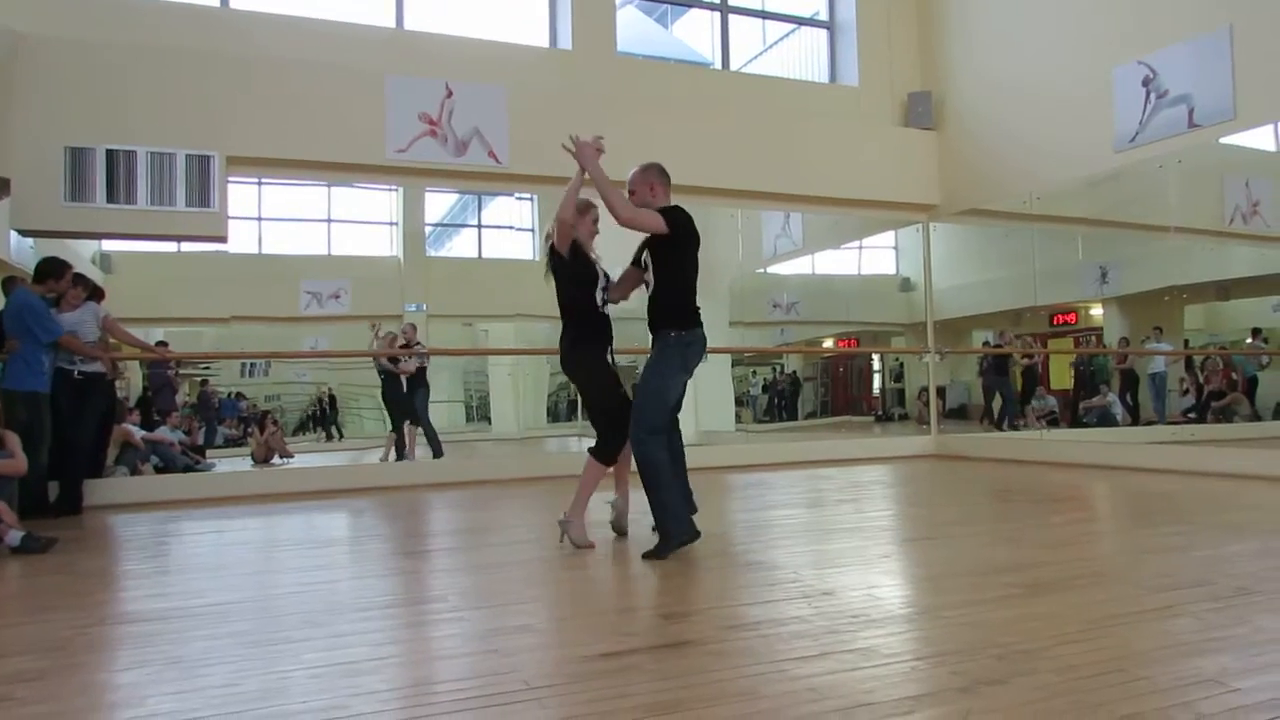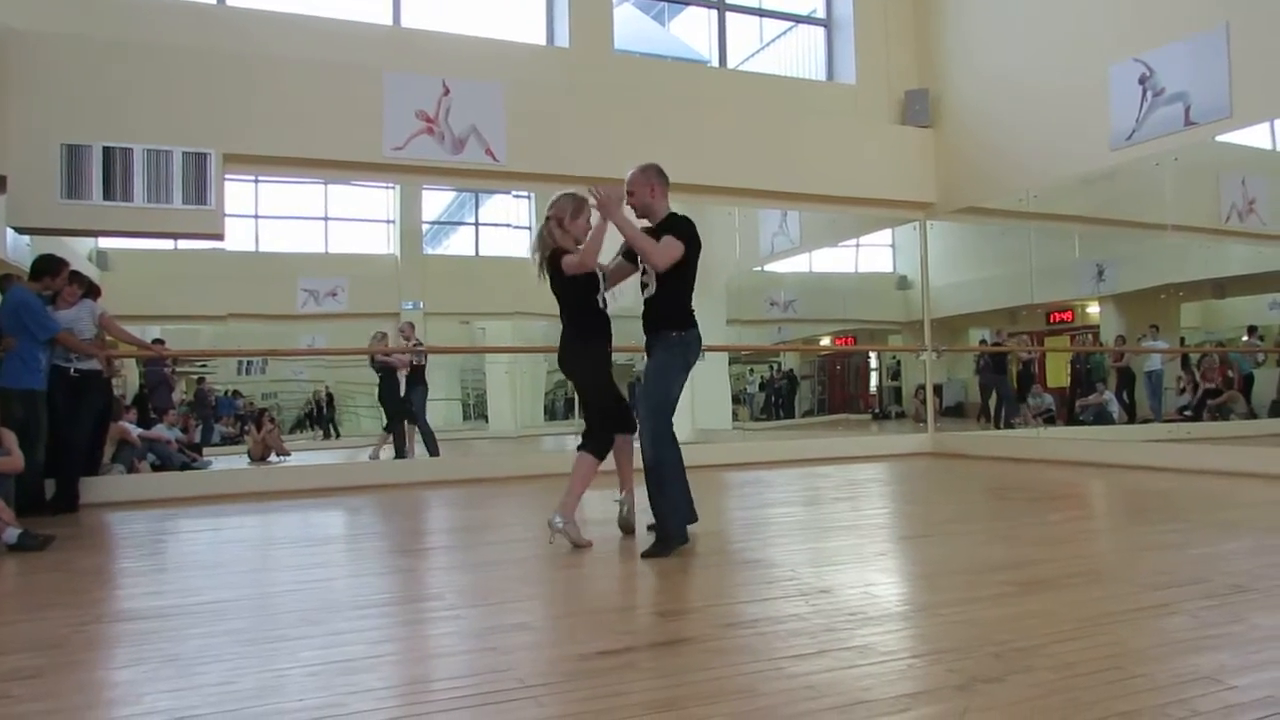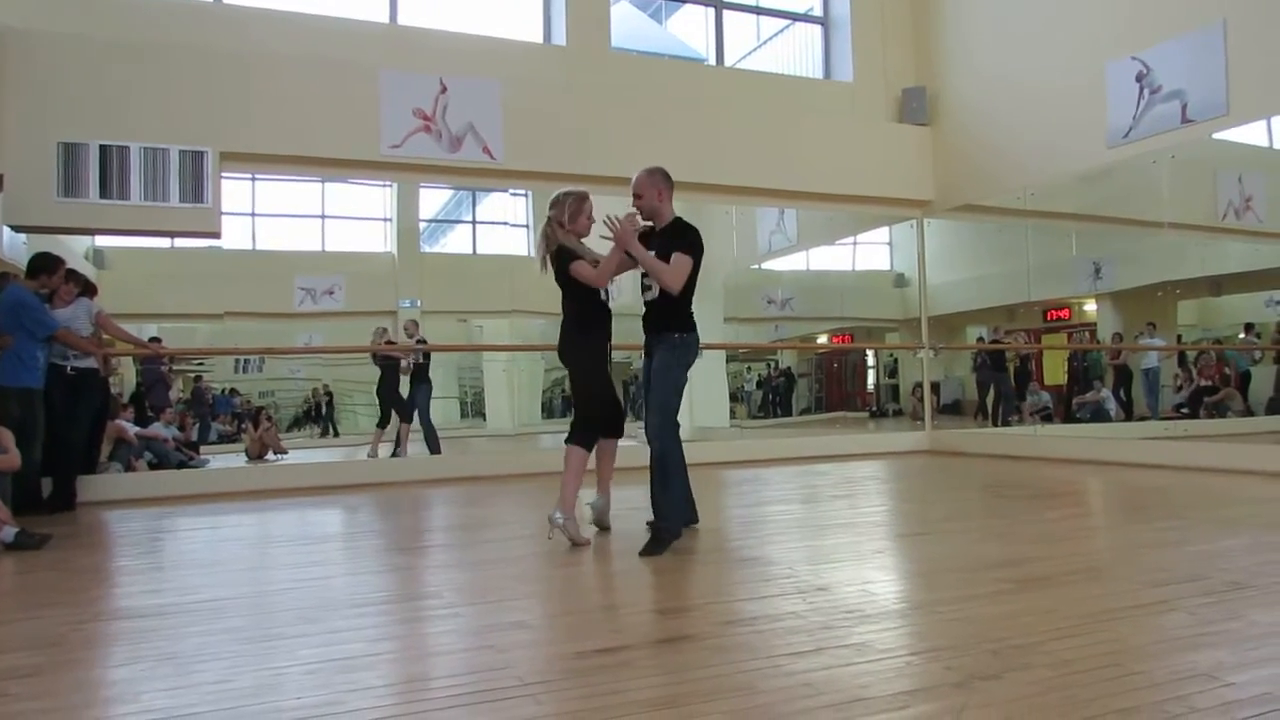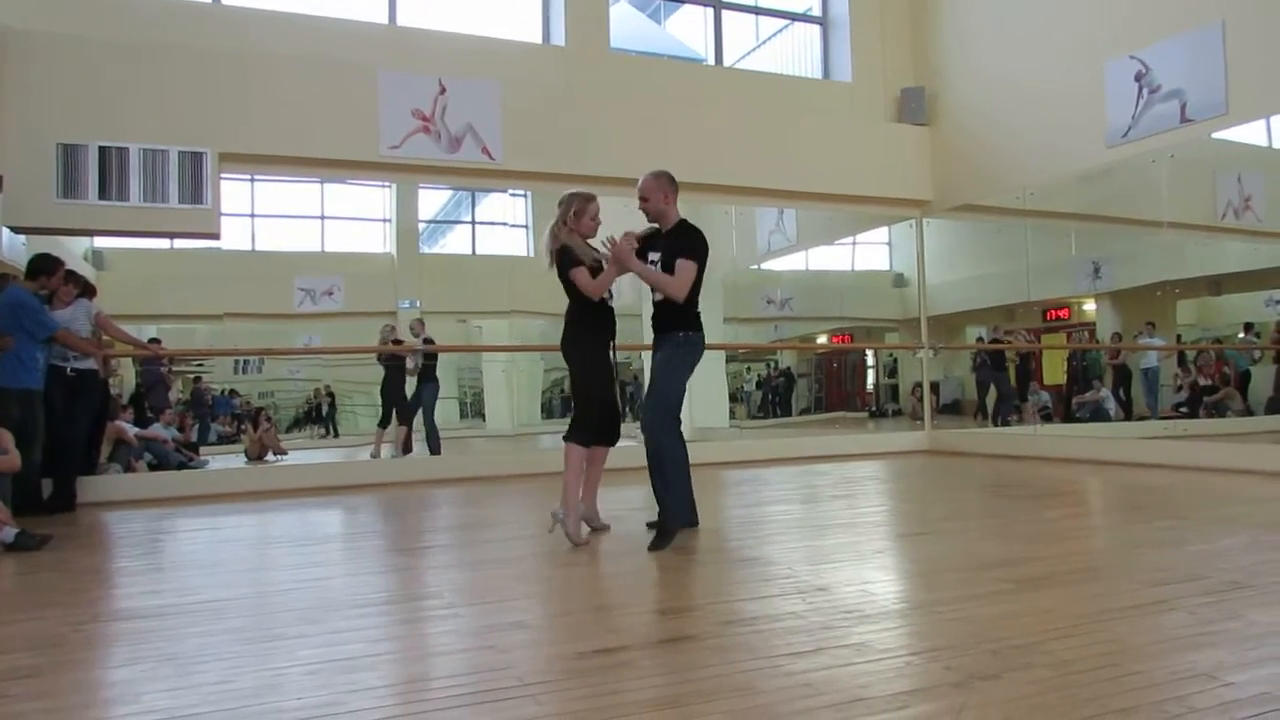
dt=0.2s
person 1, frame 1
left shoulder: (678, 220)
right shoulder: (652, 234)
left elbow: (623, 215)
right elbow: (619, 290)
left wrist: (591, 165)
left hip: (679, 339)
right hip: (671, 339)
left knee: (646, 428)
right knee: (663, 423)
left ankle: (677, 525)
right ankle: (679, 508)
person 1, frame 2
left shoulder: (682, 228)
right shoulder: (643, 237)
left elbow: (659, 261)
right elbow: (608, 279)
left wrist: (618, 219)
left hip: (677, 339)
right hip: (658, 339)
left knee: (654, 428)
right knee: (657, 427)
left ankle: (672, 527)
right ankle: (679, 510)
person 1, frame 3
left shoulder: (685, 235)
right shoulder: (647, 237)
left elbow: (674, 283)
left wrist: (633, 248)
left hip: (677, 340)
right hip: (655, 340)
left knee: (659, 426)
right knee: (661, 425)
left ankle: (668, 523)
right ankle: (681, 510)
person 1, frame 4
left shoulder: (690, 238)
right shoulder: (653, 239)
left elbow: (679, 291)
right elbow: (616, 261)
left wrist: (633, 263)
left hip: (683, 339)
right hip: (665, 339)
left knee: (655, 418)
right knee: (666, 422)
left ankle: (672, 511)
right ankle: (682, 510)
person 2, frame 1
left shoulder: (580, 257)
right shoulder: (563, 251)
left elbow: (612, 294)
right elbow: (563, 220)
right wrist: (581, 172)
left hip: (593, 354)
right hip: (583, 355)
left knee: (623, 422)
right knee: (612, 432)
left ankle: (622, 502)
right ankle: (574, 514)
person 2, frame 2
left shoulder: (573, 257)
right shoulder: (559, 257)
left elbow: (600, 279)
right elbow: (587, 261)
right wrist: (606, 218)
left hip: (590, 352)
right hip: (582, 353)
left knee: (620, 416)
right knee: (600, 429)
left ankle: (627, 499)
right ankle: (564, 515)
person 2, frame 3
left shoulder: (576, 250)
right shoulder: (563, 253)
left elbow: (603, 271)
right elbow: (598, 278)
left wrist: (623, 242)
right wrist: (621, 244)
left hip: (591, 344)
right hip: (581, 345)
left knee: (611, 415)
right knee: (587, 420)
left ankle: (602, 499)
right ankle: (565, 510)
person 2, frame 4
left shoulder: (586, 250)
right shoulder: (567, 252)
left elbow: (609, 268)
right elbow: (593, 290)
right wrist: (619, 261)
left hip: (597, 343)
right hip: (582, 343)
left knee: (608, 420)
right knee: (586, 418)
left ankle: (588, 504)
right ankle: (569, 507)
person 3, frame 1
left shoulder: (25, 297)
right shoulder: (30, 303)
left elbow: (50, 338)
right elbow: (65, 341)
right wrist: (100, 355)
left hip: (25, 383)
right hip: (28, 386)
left knee: (27, 447)
right knee: (34, 448)
left ankle: (30, 504)
right ankle: (32, 506)
person 3, frame 2
right shoulder: (26, 301)
left elbow: (48, 336)
right elbow: (62, 338)
right wrist: (96, 353)
right hip: (24, 383)
left knee: (22, 445)
right knee: (30, 445)
left ankle: (26, 502)
right ankle: (28, 504)
person 3, frame 3
right shoulder: (24, 299)
left elbow: (47, 334)
right elbow: (61, 335)
right wrist: (95, 351)
right hip: (22, 382)
right knee: (28, 444)
left ankle: (23, 501)
right ankle: (26, 503)
person 3, frame 4
right shoulder: (23, 300)
left elbow: (47, 334)
right elbow: (61, 336)
right wrist: (96, 352)
right knee: (27, 445)
left ankle: (23, 503)
right ankle: (26, 504)
person 4, frame 1
left shoulder: (93, 309)
left elbow: (119, 333)
left wrist: (151, 348)
left hip: (96, 381)
right hip: (64, 380)
left knee: (83, 438)
right knee: (65, 437)
left ankle: (69, 498)
right ankle: (70, 498)
person 4, frame 2
left shoulder: (89, 307)
left elbow: (116, 331)
left wrist: (148, 346)
left hip: (91, 379)
right hip: (60, 378)
left knee: (79, 436)
right knee: (61, 435)
left ankle: (65, 495)
right ankle: (66, 495)
person 4, frame 3
left shoulder: (86, 305)
left elbow: (112, 329)
left wrist: (146, 344)
left hip: (89, 377)
right hip: (57, 376)
left knee: (77, 434)
right knee: (58, 433)
left ankle: (62, 493)
right ankle: (63, 493)
person 4, frame 4
left shoulder: (85, 307)
left elbow: (112, 330)
left wrist: (145, 345)
left hip: (87, 378)
right hip: (57, 378)
left knee: (76, 435)
right knee: (58, 434)
left ankle: (62, 494)
right ankle: (63, 494)
